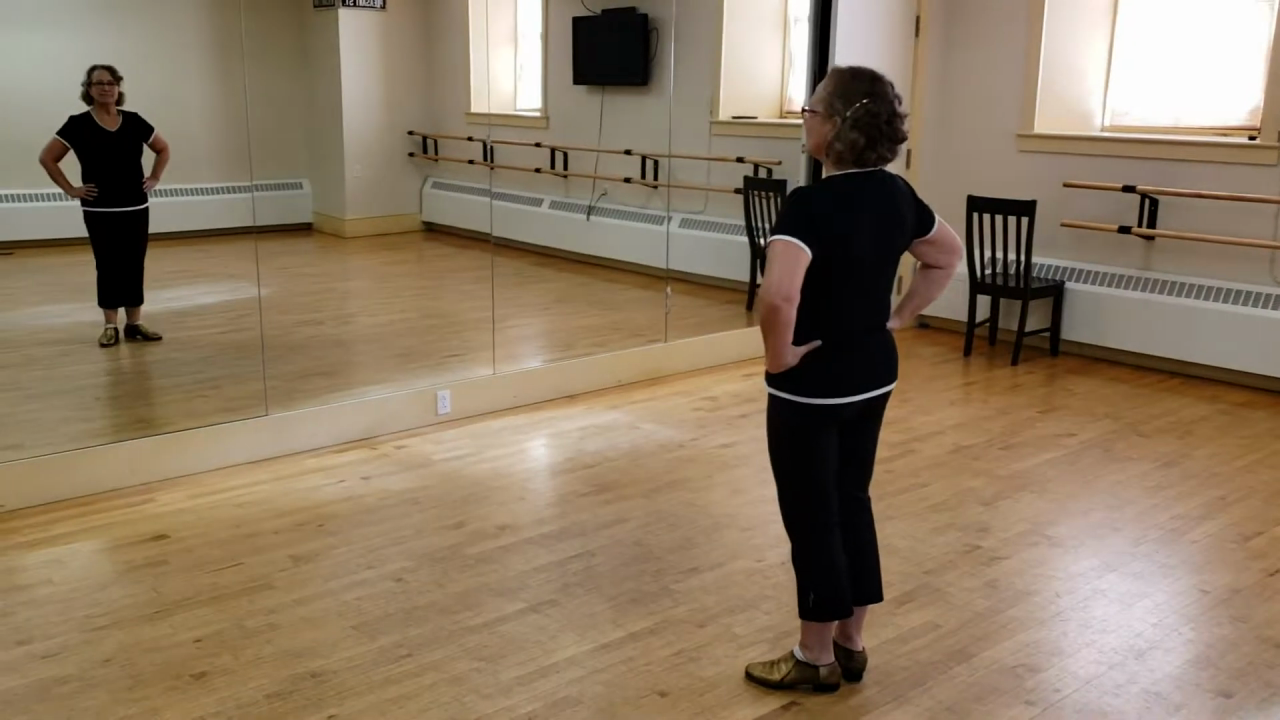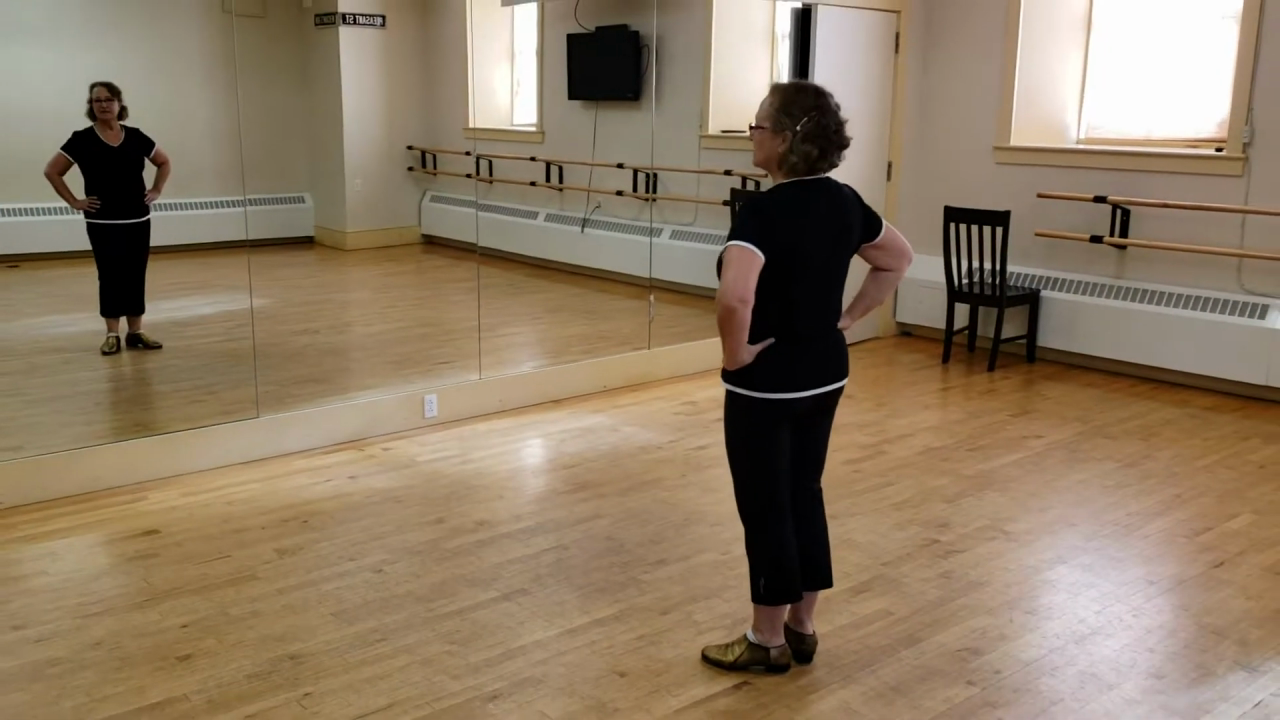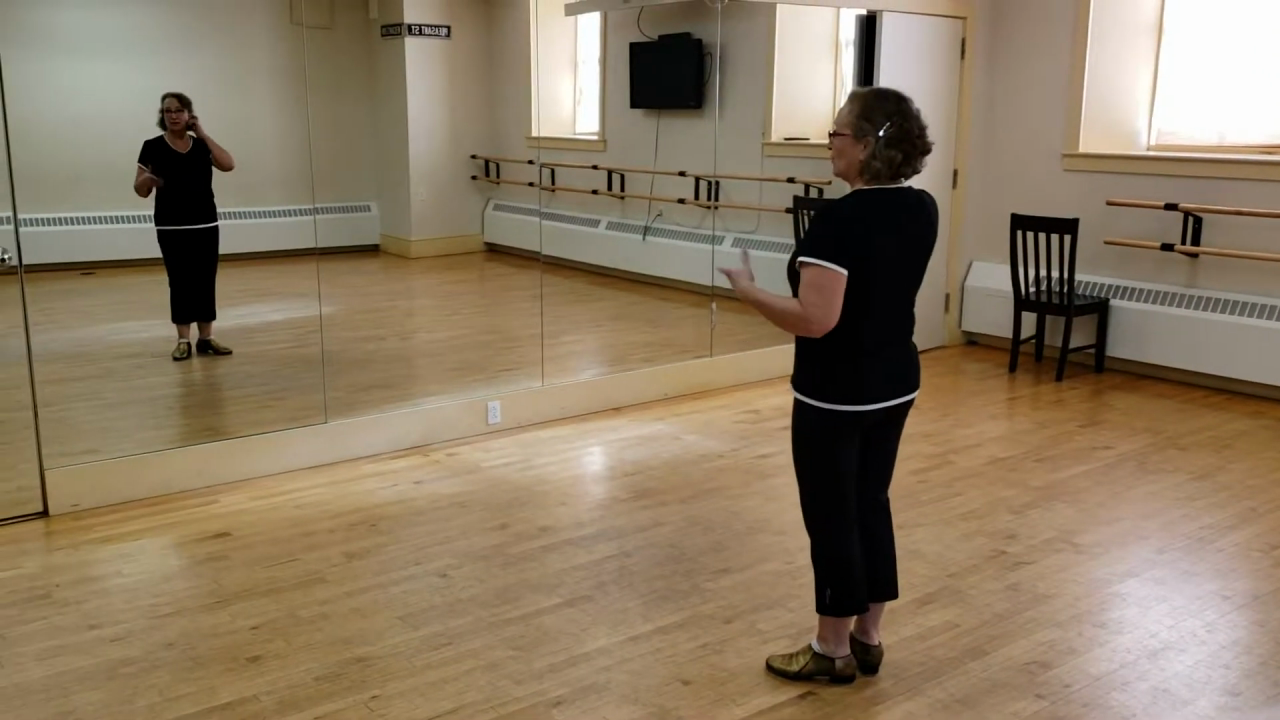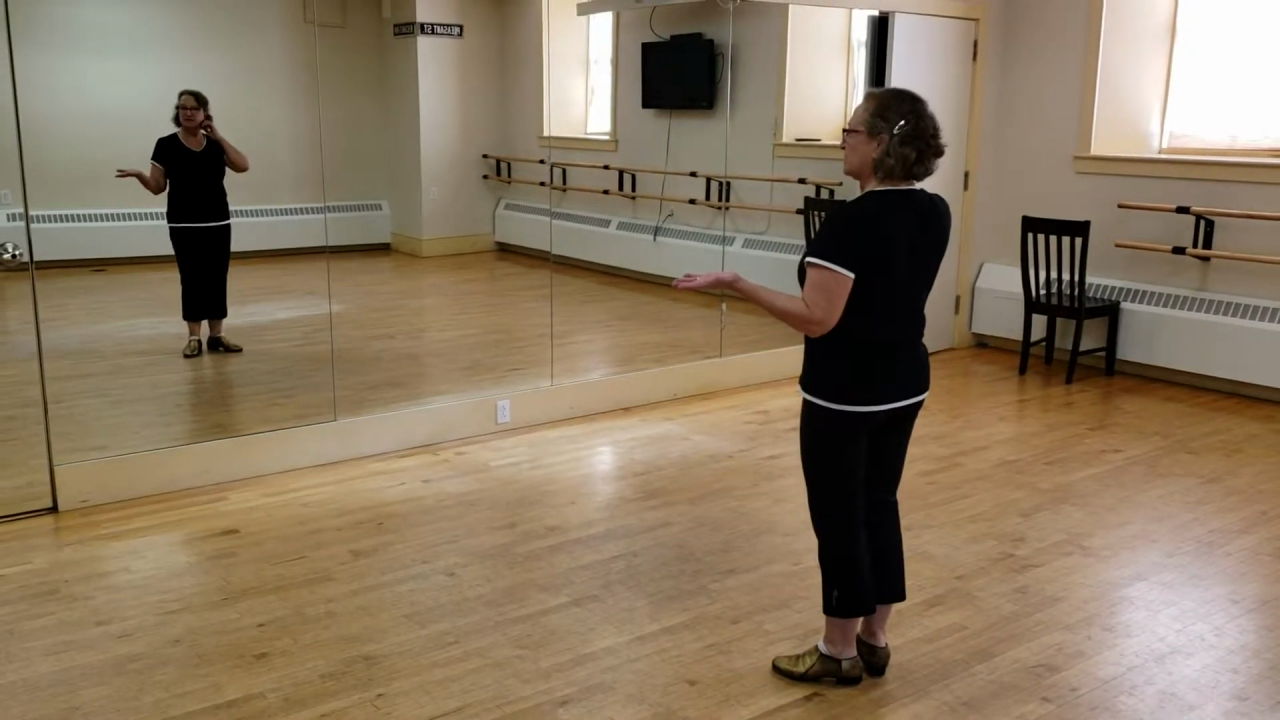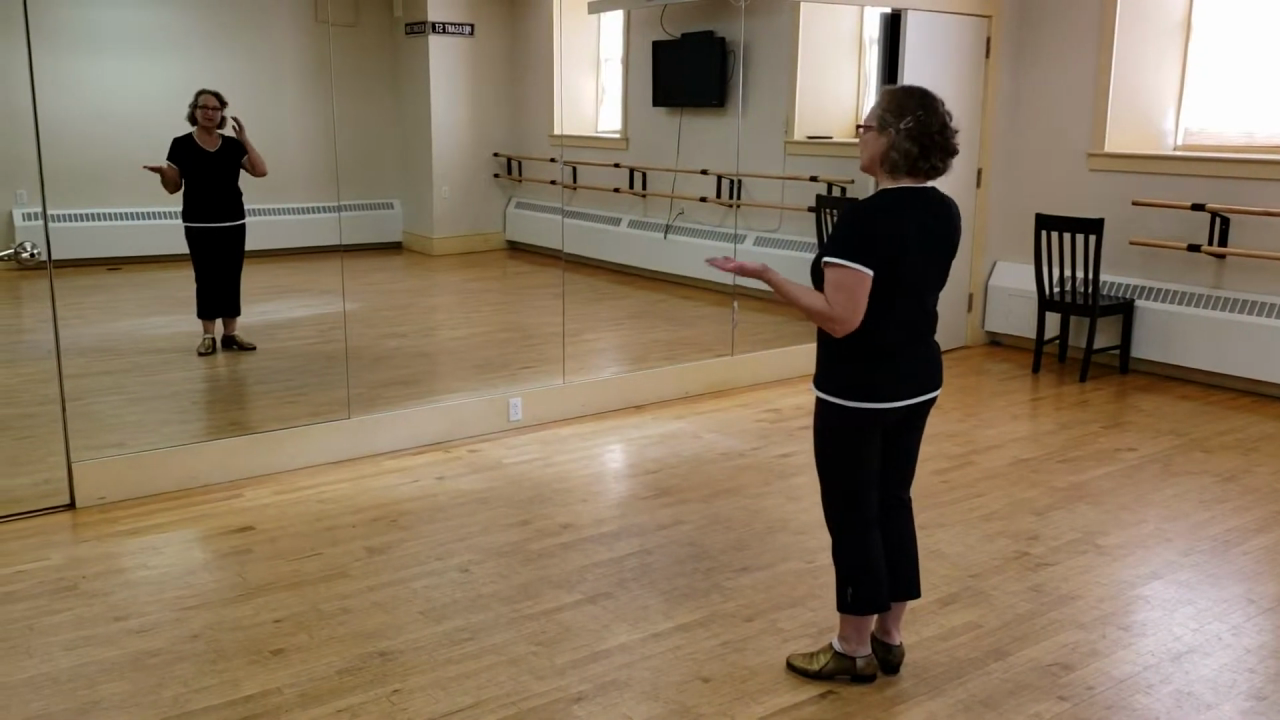
dt=1s
person 1, frame 1
left shoulder: (810, 205)
right shoulder: (896, 195)
left elbow: (779, 295)
right elbow: (948, 255)
left wrist: (779, 355)
left hip: (812, 387)
right hip: (874, 375)
left knee: (812, 517)
right knee: (852, 503)
left ankle: (816, 658)
right ankle: (852, 644)
person 1, frame 2
left shoulder: (762, 212)
right shoulder: (841, 201)
left elbow: (735, 298)
right elbow: (898, 258)
left wrist: (734, 353)
left hip: (767, 385)
right hip: (826, 373)
left knee: (766, 507)
right knee: (804, 494)
left ankle: (767, 641)
right ankle: (802, 627)
person 1, frame 3
left shoulder: (841, 219)
right shoulder: (921, 210)
left elbow: (815, 318)
left wrist: (748, 289)
left hip: (834, 394)
right hip: (895, 383)
left knee: (832, 517)
right knee: (870, 505)
left ankle: (833, 651)
right ankle: (868, 638)
person 1, frame 4
left shoulder: (852, 221)
right shoulder: (934, 214)
left elbow: (816, 317)
left wrist: (736, 284)
left hip: (844, 395)
right hip: (904, 386)
left knee: (839, 517)
right knee: (879, 506)
left ankle: (839, 652)
right ankle: (875, 640)
person 1, frame 5
left shoulder: (864, 219)
right shoulder: (944, 212)
left elbow: (840, 317)
left wrist: (766, 274)
left hip: (858, 393)
right hip: (918, 383)
left knee: (853, 516)
right knee: (892, 504)
left ankle: (853, 651)
right ankle: (889, 639)
person 2, frame 1
left shoulder: (134, 122)
right shoulder: (78, 125)
left elbow: (163, 149)
right elbow: (47, 157)
left wrist: (154, 178)
right wrist: (70, 189)
left hip: (136, 208)
right hip: (100, 211)
left knee: (134, 266)
right knee: (108, 266)
left ankle: (135, 323)
right ankle: (110, 326)
person 2, frame 2
left shoulder: (136, 137)
right shoulder: (82, 140)
left elbow: (164, 162)
right elbow: (52, 171)
left wrist: (156, 190)
right wrist: (74, 201)
left hip: (137, 219)
right hip: (102, 222)
left knee: (135, 275)
right knee: (110, 276)
left ankle: (135, 332)
right ankle: (112, 335)
person 2, frame 3
left shoulder: (202, 145)
right shoulder: (153, 147)
left elbow: (227, 165)
right elbow: (141, 190)
left wrist: (203, 135)
right wrist: (143, 181)
left hip: (205, 224)
right hip: (171, 227)
left knee: (205, 280)
right knee: (179, 282)
left ankle: (206, 337)
right ankle: (183, 340)
person 2, frame 4
left shoulder: (215, 145)
right shoulder: (166, 145)
left elbow: (242, 165)
right elbow: (158, 186)
left wrist: (219, 137)
right wrist: (139, 175)
left hip: (218, 222)
right hip: (184, 225)
left knee: (217, 278)
right knee: (191, 279)
left ankle: (217, 335)
right ankle: (194, 338)
person 2, frame 5
left shoulder: (231, 145)
right shoulder: (181, 145)
left elbow: (261, 170)
right elbow: (173, 187)
left wrist: (245, 141)
right wrist: (164, 174)
left hip: (233, 222)
right hip: (199, 225)
left knee: (231, 277)
right knee: (206, 278)
left ankle: (231, 333)
right ankle: (208, 336)
